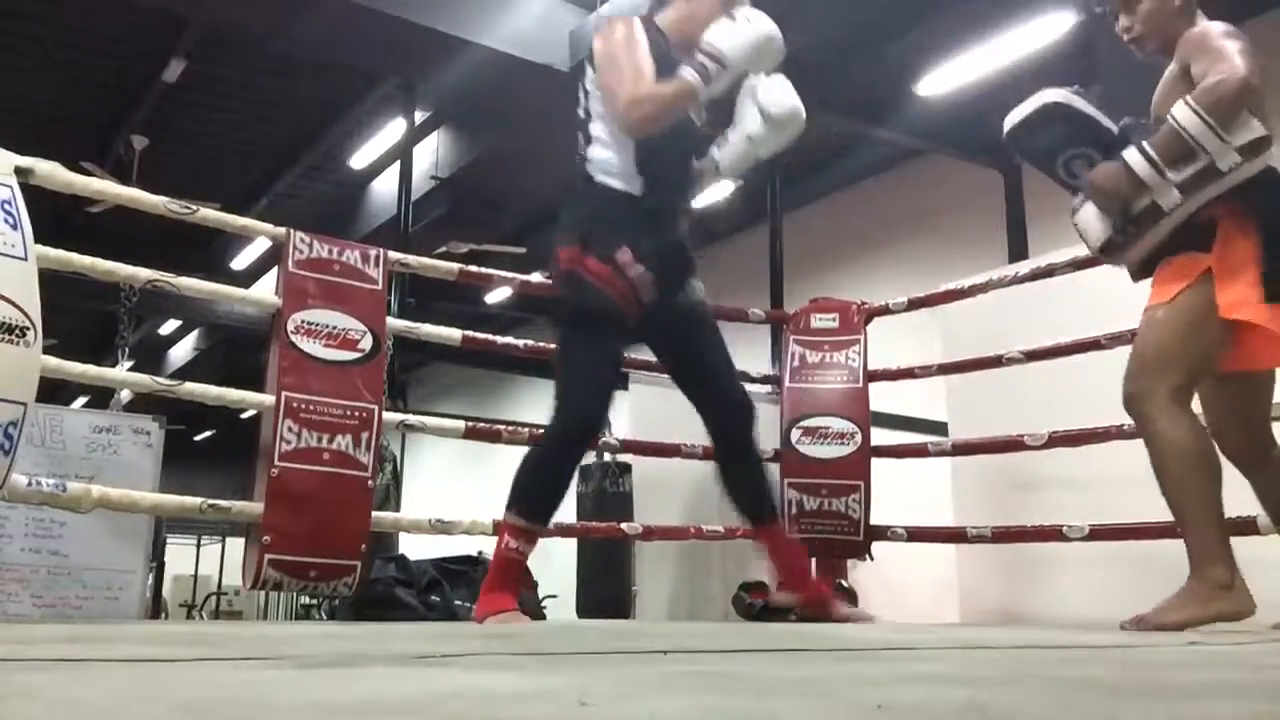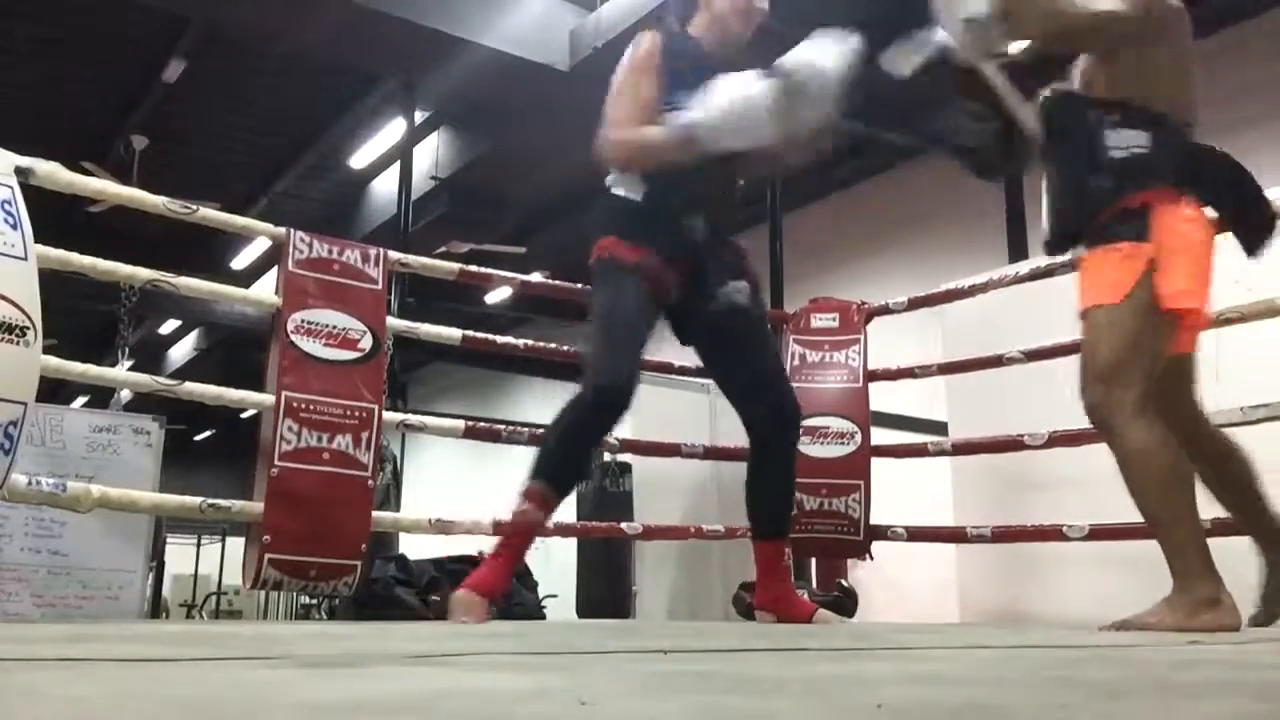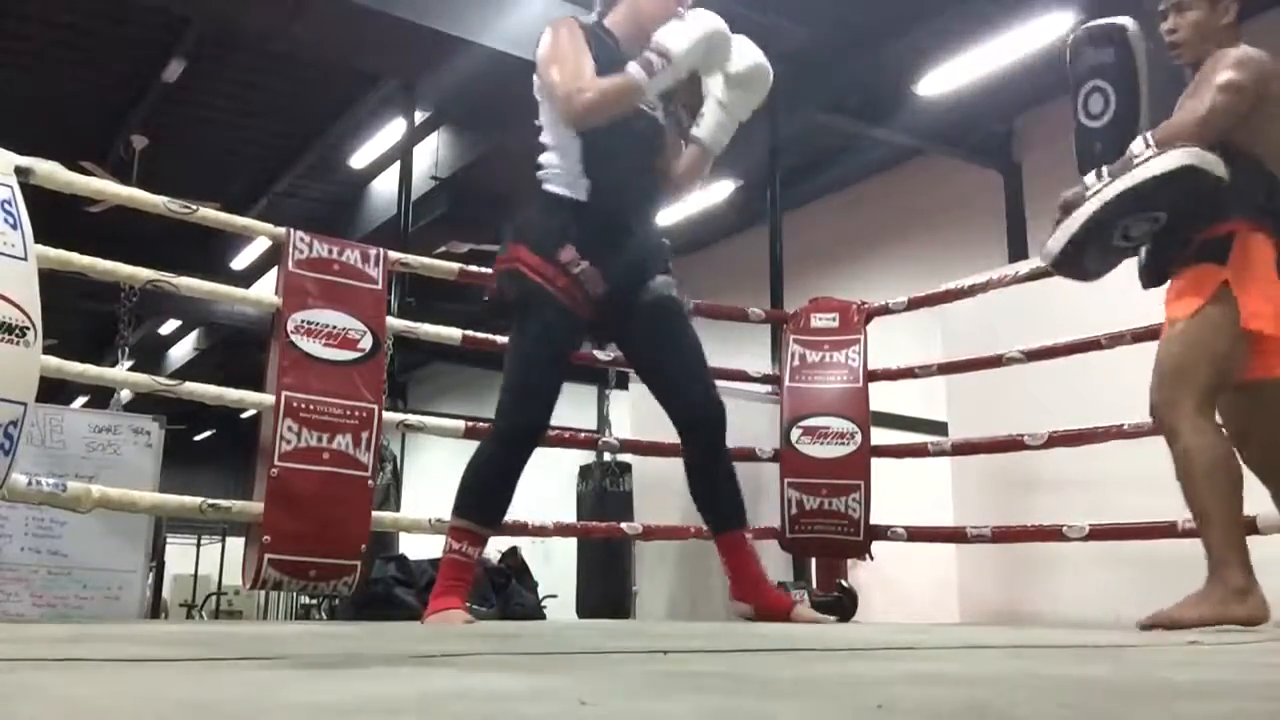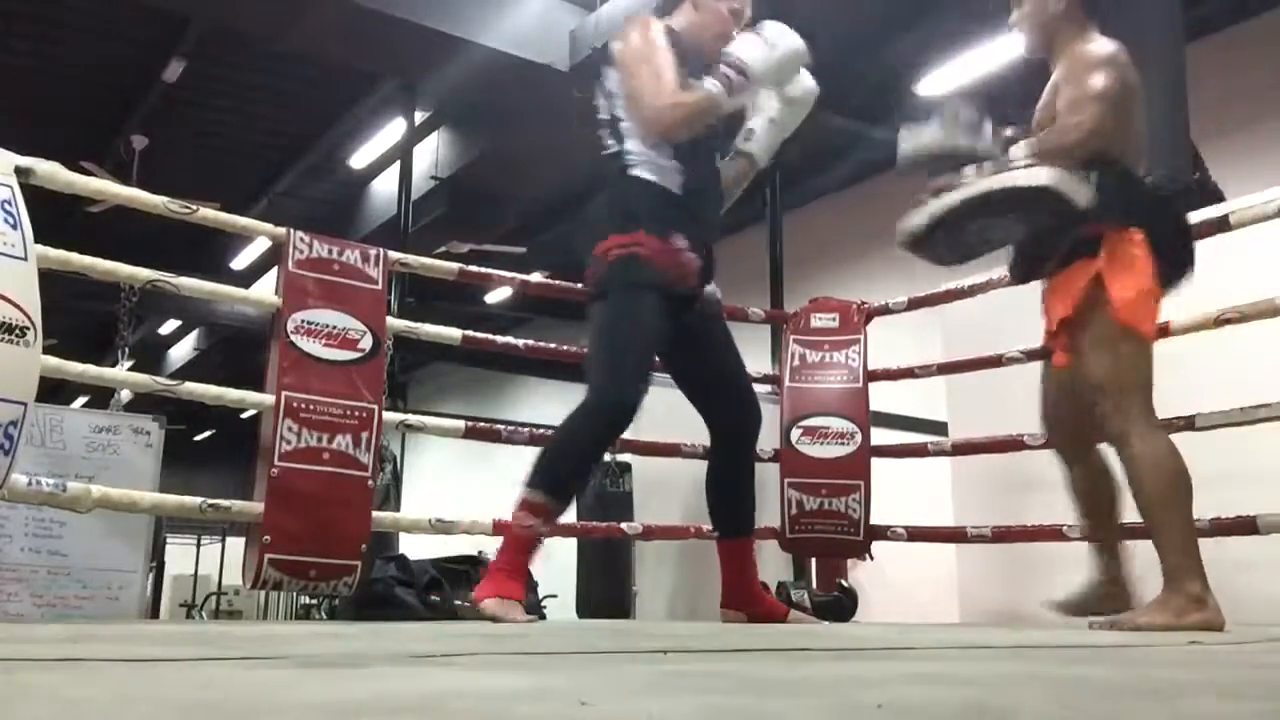
dt=0.7s
person 1, frame 1
right shoulder: (1181, 76)
left wrist: (1129, 170)
right wrist: (1126, 183)
left hip: (1223, 249)
right hip: (1216, 255)
left knee: (1150, 391)
left ankle: (1213, 578)
person 1, frame 2
right shoulder: (1089, 56)
left hip: (1146, 226)
right hip: (1122, 234)
left knee: (1115, 398)
right knee: (1175, 417)
left ankle: (1199, 593)
person 1, frame 3
right shoulder: (1214, 87)
left elbow: (1187, 135)
right elbow: (1172, 172)
left wrist: (1099, 186)
right hip: (1221, 266)
left knee: (1178, 405)
person 1, frame 4
left shoulder: (1095, 56)
right shoulder: (1071, 74)
left elbow: (1078, 137)
left hip: (1103, 256)
right hip: (1079, 267)
left knee: (1123, 415)
right knee: (1066, 429)
left ankle: (1187, 593)
right ankle: (1111, 578)
person 2, frame 1
left shoulder: (688, 72)
right elbow: (635, 112)
left wrist: (742, 144)
right wrist: (712, 65)
left hip: (660, 256)
right hip: (601, 251)
left knee: (731, 414)
right knee: (581, 420)
left ankle: (803, 586)
right ankle: (498, 592)
person 2, frame 2
left shoulder: (744, 77)
left elbow: (795, 148)
right elbow: (615, 147)
left wrist: (811, 96)
right wrist: (700, 127)
left hip: (708, 265)
right hip: (635, 250)
left knee: (778, 416)
right knee: (608, 390)
left ankle: (777, 597)
right ankle: (493, 574)
person 2, frame 3
left shoulder: (653, 83)
left elbow: (673, 184)
right elbow: (583, 105)
left wrist: (723, 112)
right wrist: (665, 60)
left hip: (634, 265)
right hip: (560, 259)
left knee: (703, 415)
right knee: (520, 423)
left ankle: (753, 590)
right ankle: (448, 594)
person 2, frame 4
left shoulder: (697, 68)
left elbow: (712, 197)
right elbow: (666, 119)
left wrist: (765, 133)
right wrist: (740, 72)
left hip: (684, 266)
right hip: (639, 248)
left knee: (738, 414)
right knee: (612, 400)
left ankle: (744, 597)
right ankle: (502, 577)
